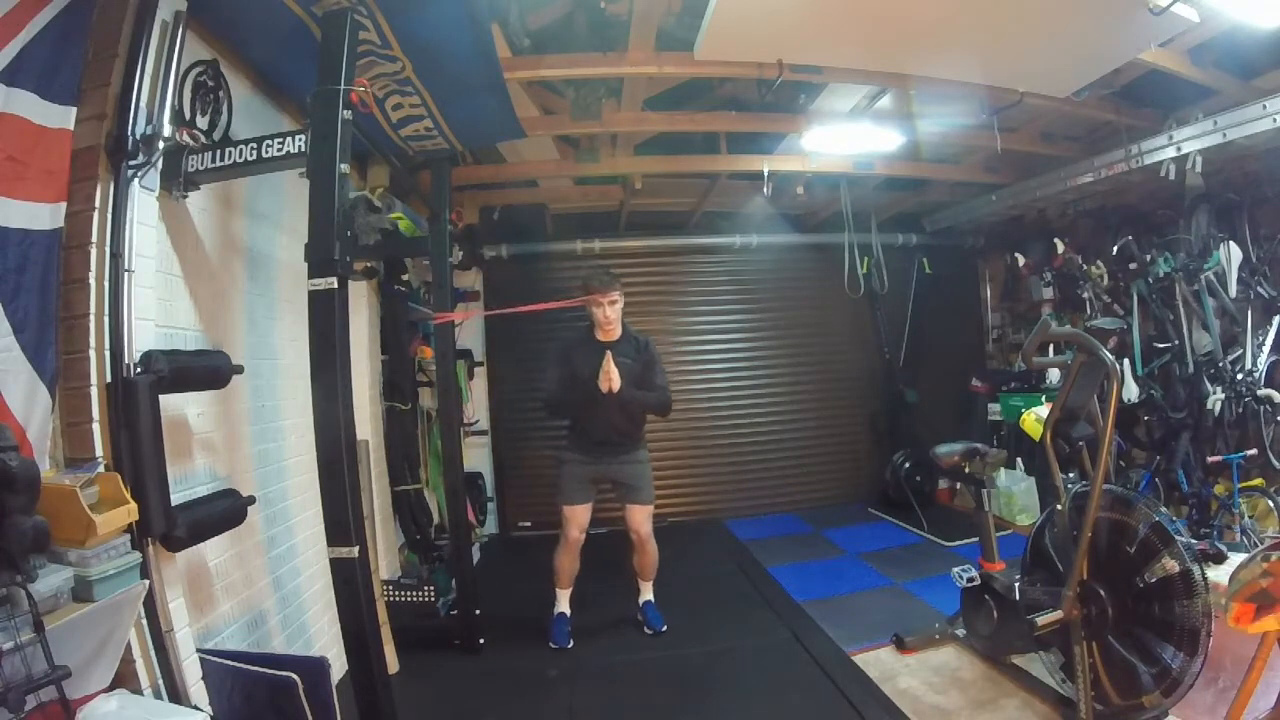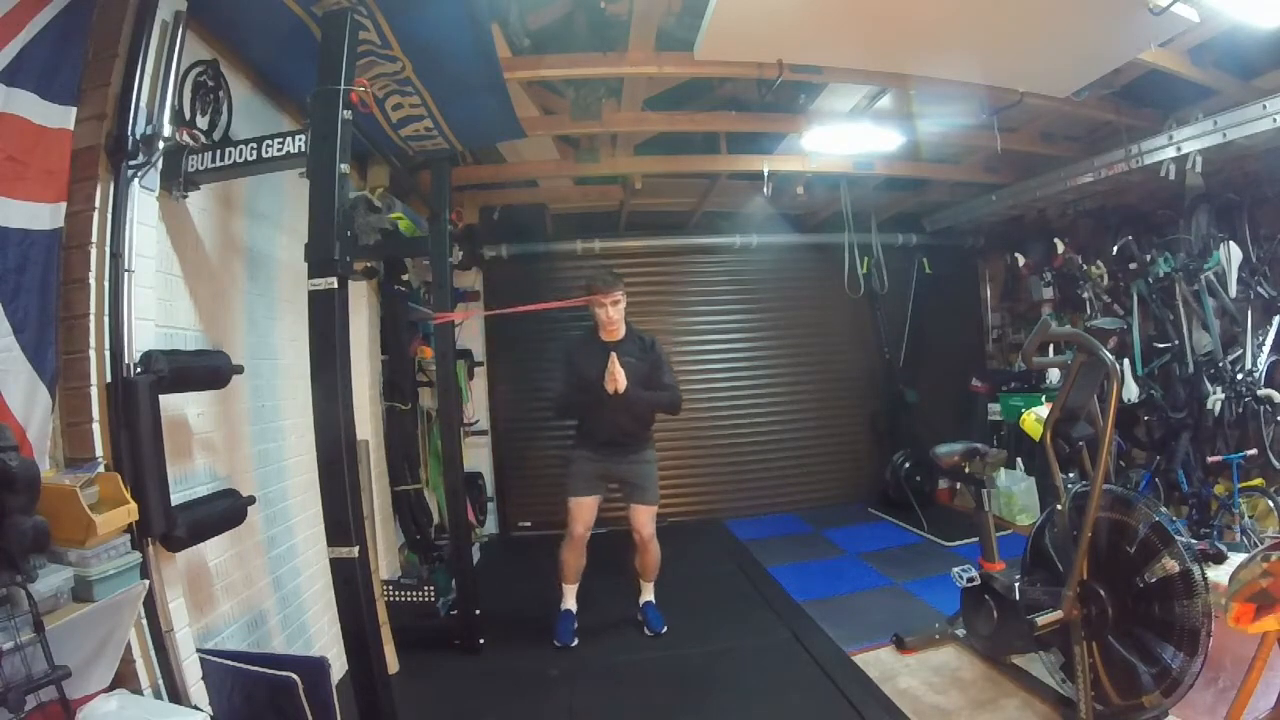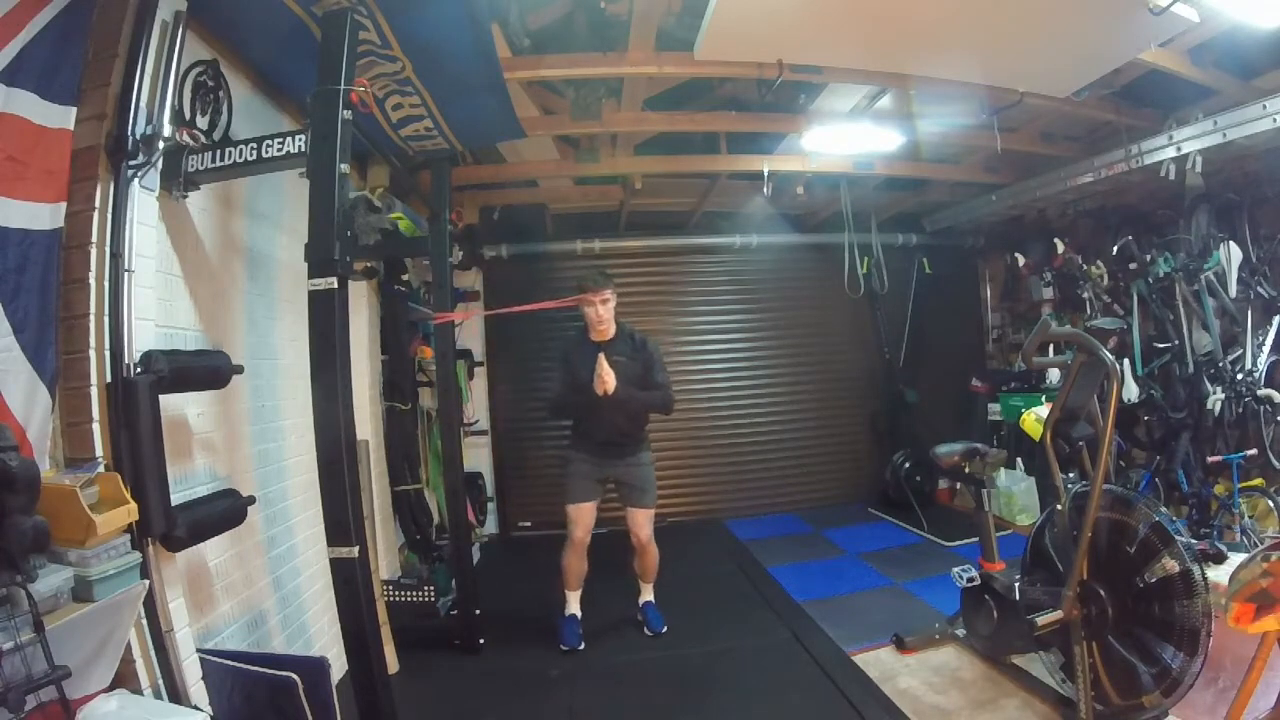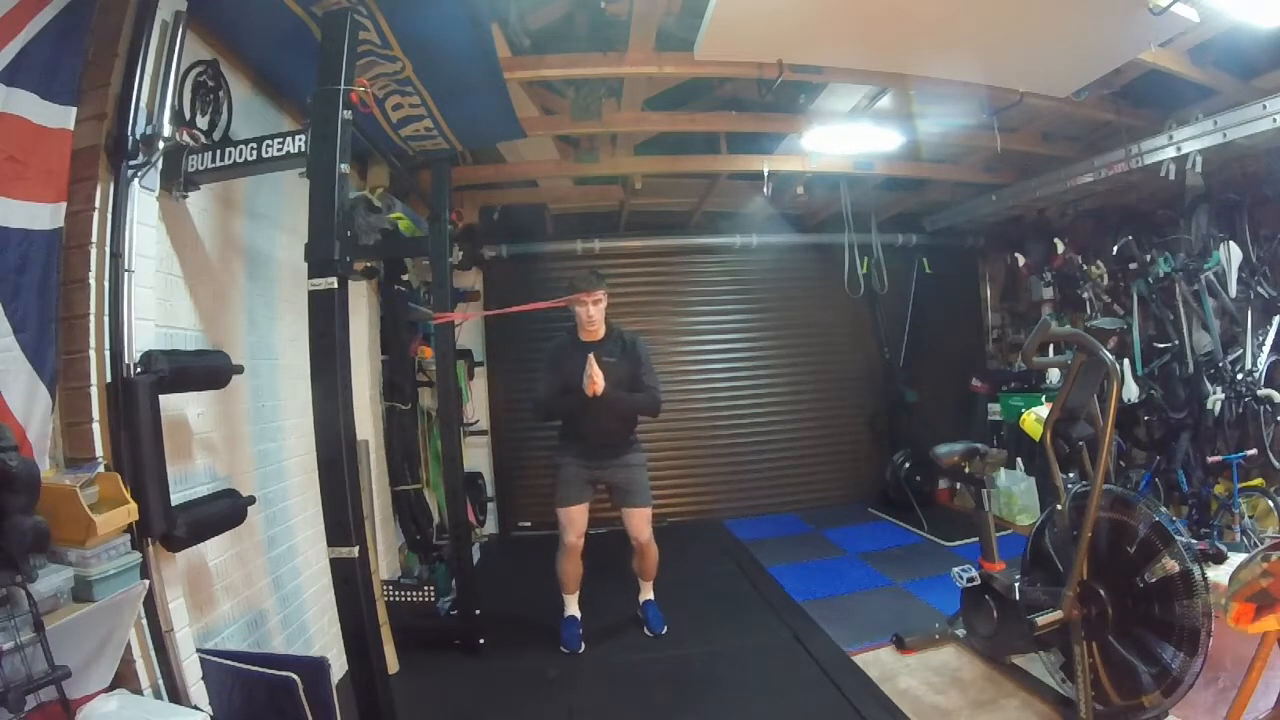
dt=0.2s
person 1, frame 1
left shoulder: (641, 348)
right shoulder: (572, 348)
left elbow: (663, 404)
right elbow: (554, 404)
left wrist: (622, 389)
right wrist: (595, 388)
left hip: (629, 454)
right hip: (581, 456)
left knee: (642, 534)
right knee: (572, 536)
left ankle: (646, 600)
right ankle: (561, 610)
person 1, frame 2
left shoulder: (647, 347)
right shoulder: (578, 349)
left elbow: (673, 401)
right elbow: (564, 406)
left wrist: (628, 390)
right wrist: (602, 390)
left hip: (636, 454)
right hip: (588, 453)
left knee: (645, 534)
right knee: (577, 532)
left ankle: (647, 601)
right ankle: (568, 608)
person 1, frame 3
left shoulder: (640, 346)
right shoulder: (572, 350)
left elbow: (665, 401)
right elbow: (558, 407)
left wrist: (618, 390)
right wrist: (592, 392)
left hip: (633, 455)
right hip: (585, 456)
left knee: (643, 538)
right knee: (578, 537)
left ankle: (646, 601)
right ankle: (571, 612)
person 1, frame 4
left shoulder: (630, 346)
right shoulder: (560, 351)
left elbow: (652, 403)
right elbow: (545, 408)
left wrist: (606, 392)
right wrist: (581, 393)
left hip: (624, 456)
right hip: (575, 459)
left knee: (642, 538)
right knee: (571, 542)
left ankle: (647, 599)
right ankle: (571, 614)
